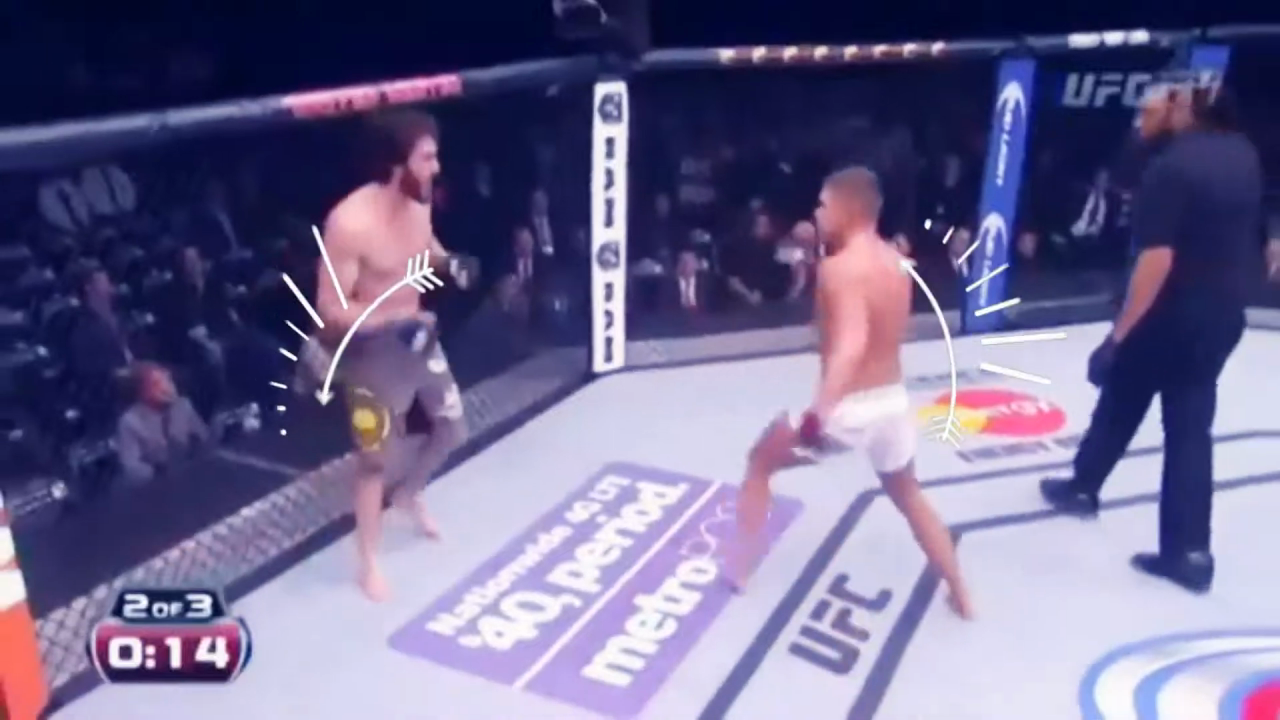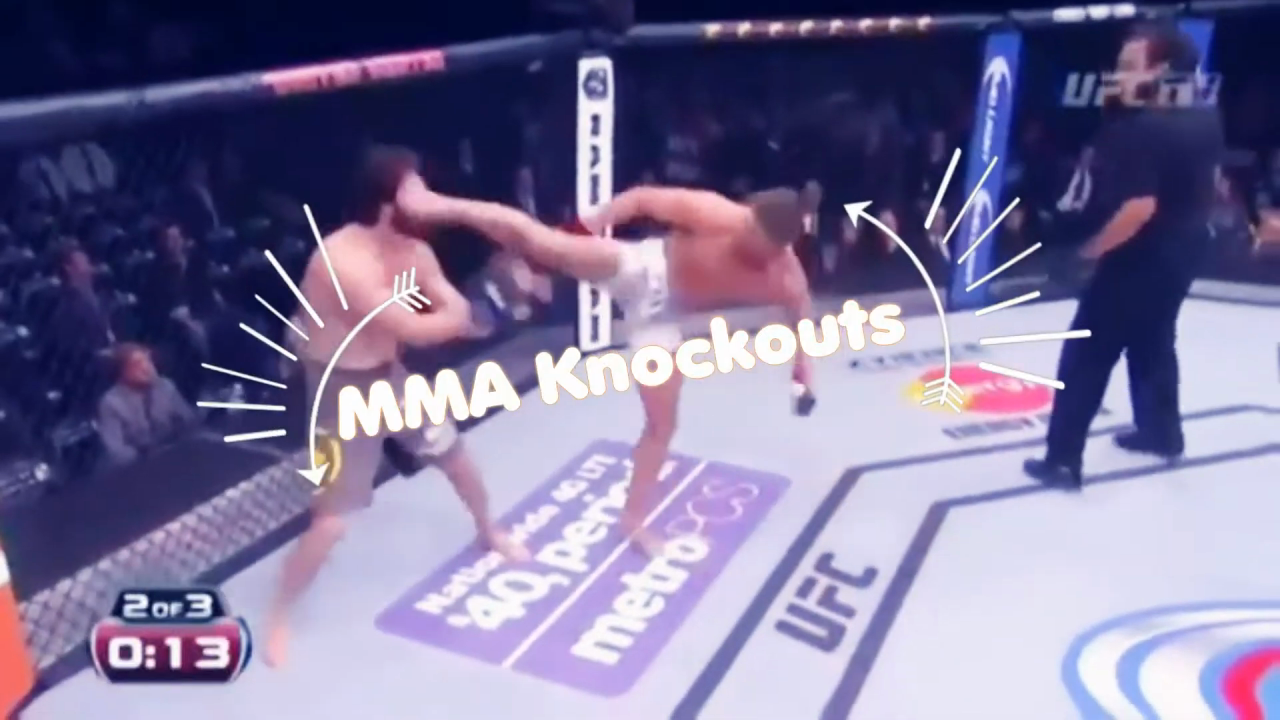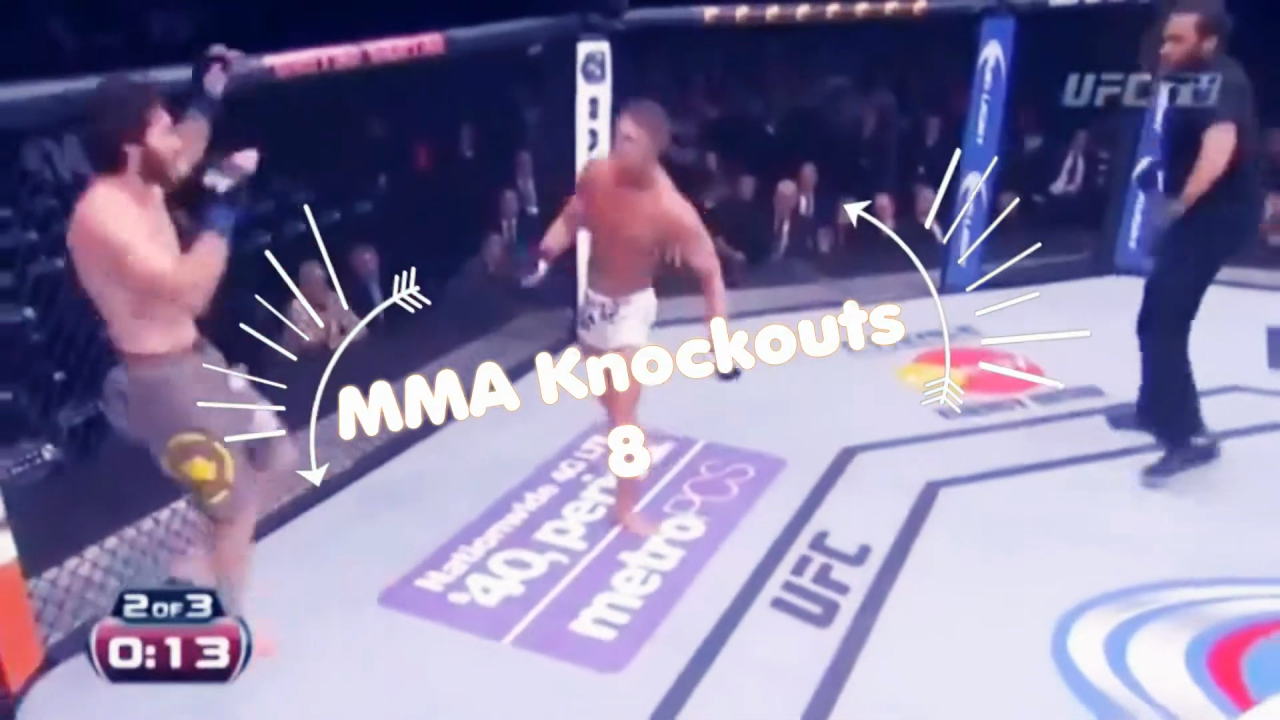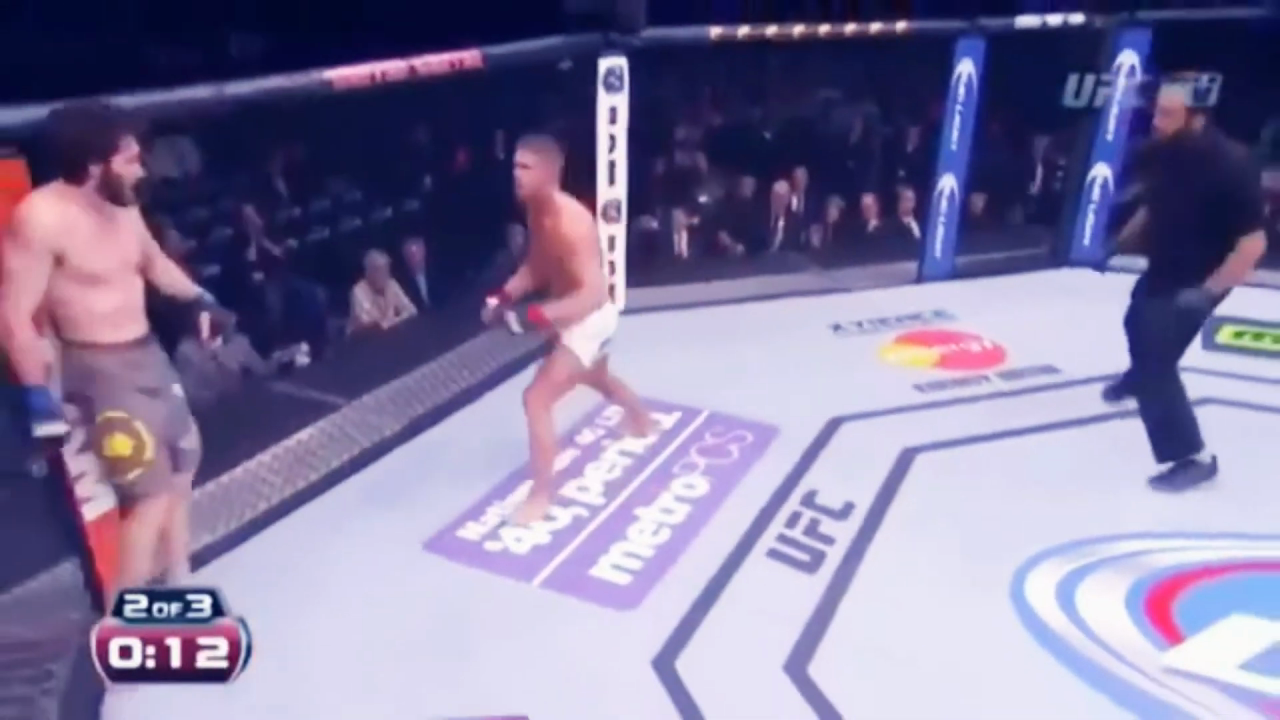
dt=0.5s
person 1, frame 1
left shoulder: (418, 205)
right shoulder: (351, 223)
right elbow: (332, 310)
left wrist: (448, 264)
right wrist: (396, 331)
left hip: (418, 334)
right hip: (375, 348)
left knee: (449, 429)
right knee: (378, 464)
left ankle: (410, 496)
right ankle: (368, 562)
person 1, frame 2
left shoulder: (410, 247)
right shoulder: (344, 261)
left elbow: (448, 308)
right elbow: (414, 329)
right wrist: (480, 316)
left hip: (386, 376)
right hip: (337, 389)
left knee: (458, 460)
right knee: (331, 523)
left ankle: (490, 534)
right ankle: (278, 617)
person 1, frame 3
left shoulder: (138, 186)
right shoulder: (105, 216)
left elbow: (182, 159)
right elbow: (188, 293)
left wrist: (208, 97)
right wrist: (221, 209)
left hip: (196, 356)
right hip: (163, 381)
left knee: (274, 459)
right knee: (237, 513)
left ankle: (202, 565)
right ankle: (229, 619)
person 1, frame 4
left shoulder: (122, 206)
right shoulder: (41, 218)
left elbow: (155, 263)
left wrist: (198, 299)
left hip: (149, 356)
right hip: (101, 371)
left knee: (179, 473)
right knee: (153, 496)
left ankle: (179, 583)
person 2, frame 1
left shoulder: (1171, 170)
right shoulder: (1243, 155)
left elbow: (1156, 262)
right elbow: (1241, 234)
left wrist: (1118, 336)
left hip: (1170, 314)
right hip: (1224, 314)
left knee: (1118, 406)
right knee: (1190, 427)
left ankle: (1082, 488)
right ankle: (1188, 550)
person 2, frame 2
left shoulder: (1149, 125)
right shoulder: (1204, 112)
left elbow: (1140, 208)
right elbow: (1206, 181)
left wrist: (1088, 251)
left hip: (1141, 256)
right hip: (1183, 250)
left knee: (1086, 356)
right knee: (1152, 339)
left ankle: (1063, 460)
right ankle: (1161, 433)
person 2, frame 3
left shoulder: (1218, 83)
right shoulder: (1204, 80)
left elbow: (1220, 143)
left wrist: (1179, 203)
left hip: (1211, 219)
right hip: (1198, 214)
left knee: (1159, 323)
right knee: (1167, 316)
left ankle: (1188, 438)
right ankle: (1156, 408)
person 2, frame 4
left shoulder: (1228, 165)
right shoulder: (1160, 151)
left elbow: (1253, 241)
left wrist: (1207, 290)
right wrist: (1122, 239)
left hip: (1192, 285)
right hip: (1161, 272)
left knee: (1155, 361)
right knee: (1139, 327)
left ankle: (1195, 458)
right ankle: (1139, 380)
person 3, frame 1
left shoulder: (838, 270)
right shoulder: (893, 263)
left elbow: (851, 346)
left wrist: (817, 414)
left hip: (845, 413)
right hip: (892, 404)
left knee: (759, 465)
right knee: (911, 499)
left ankle: (741, 568)
right ankle: (959, 593)
person 3, frame 2
left shoulder: (785, 281)
right shoulder: (717, 215)
left elbow: (801, 322)
right elbow: (644, 198)
left wrist: (804, 375)
right wrist: (589, 227)
left hip: (661, 312)
right hip: (648, 271)
left knee: (661, 428)
right knee: (544, 241)
left ankle: (635, 521)
right ankle: (443, 206)
person 3, frame 3
left shoulder: (674, 212)
right shoulder: (597, 173)
left elbow: (711, 275)
right elbow: (569, 220)
right wrist: (544, 255)
left hip: (630, 309)
right hip: (594, 299)
left knee: (625, 409)
right knee: (608, 392)
left ankle: (627, 508)
person 3, frame 4
left shoulder: (568, 225)
right shoulder: (540, 213)
left elbow: (592, 292)
right elbow: (536, 267)
left wrist: (543, 316)
right wrist: (504, 296)
left hip: (590, 319)
right hip: (584, 317)
left knee: (537, 400)
right knee: (596, 377)
left ankle: (540, 495)
right ankle: (641, 421)
